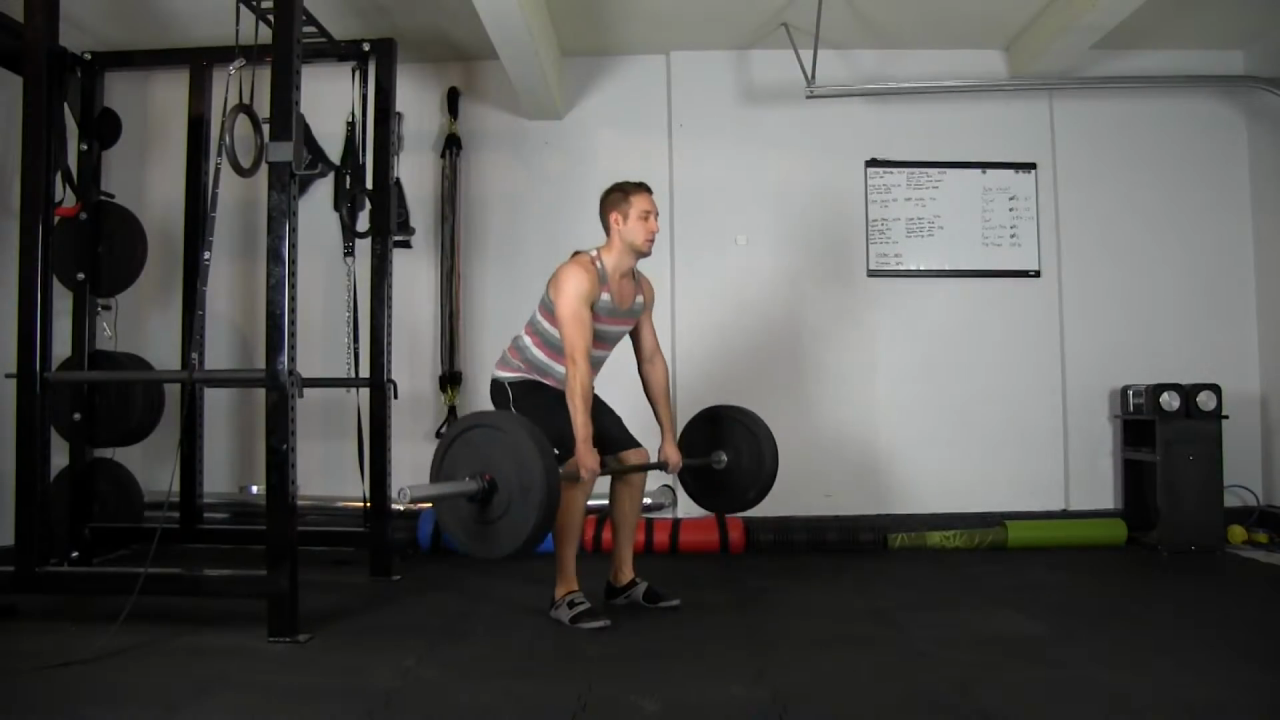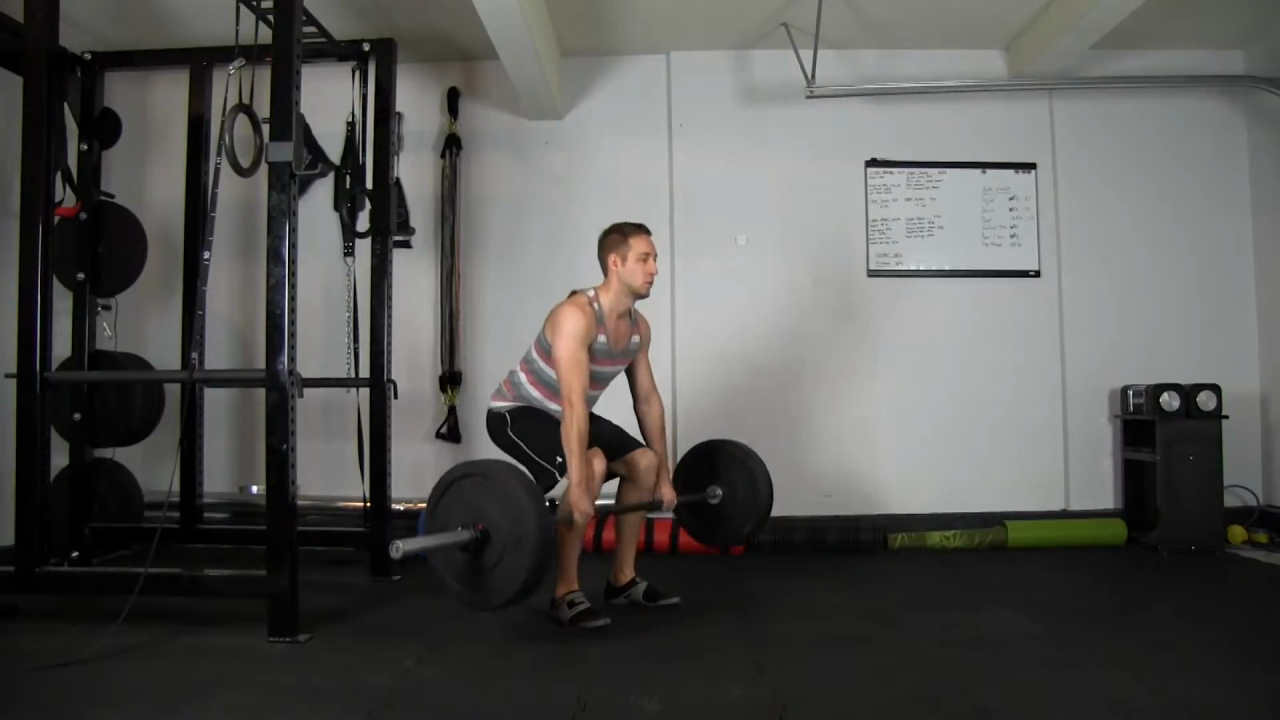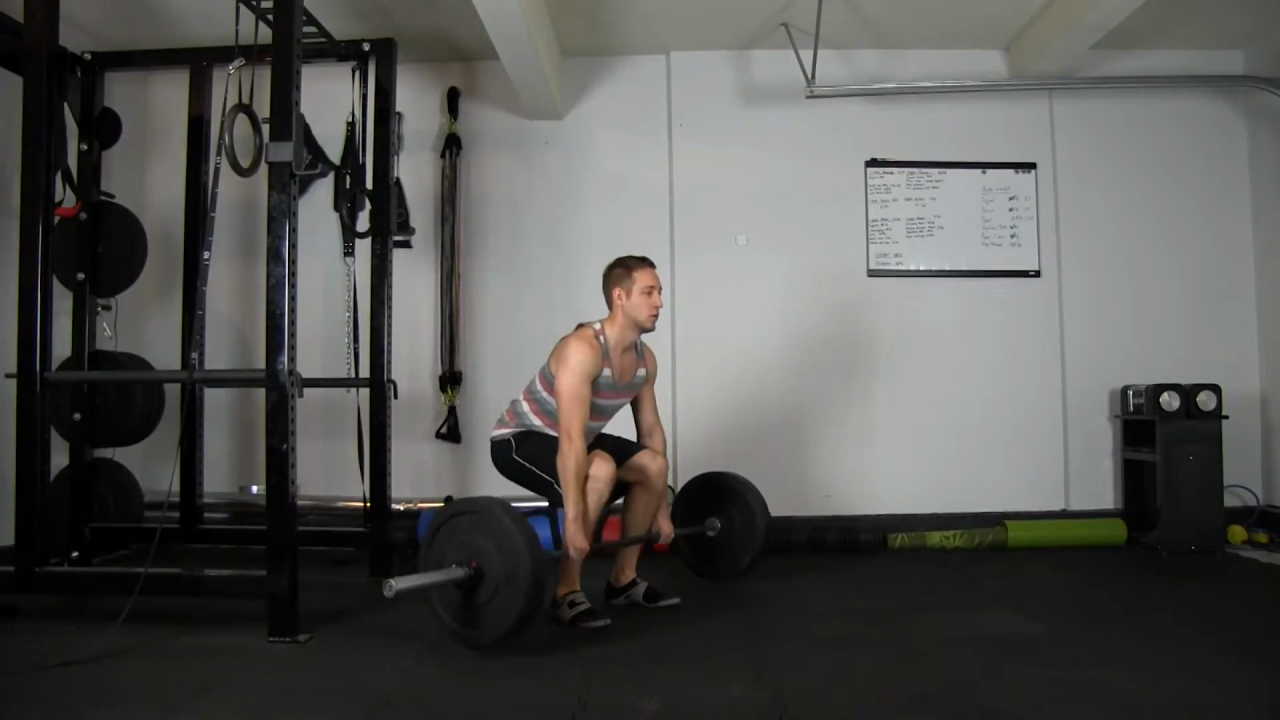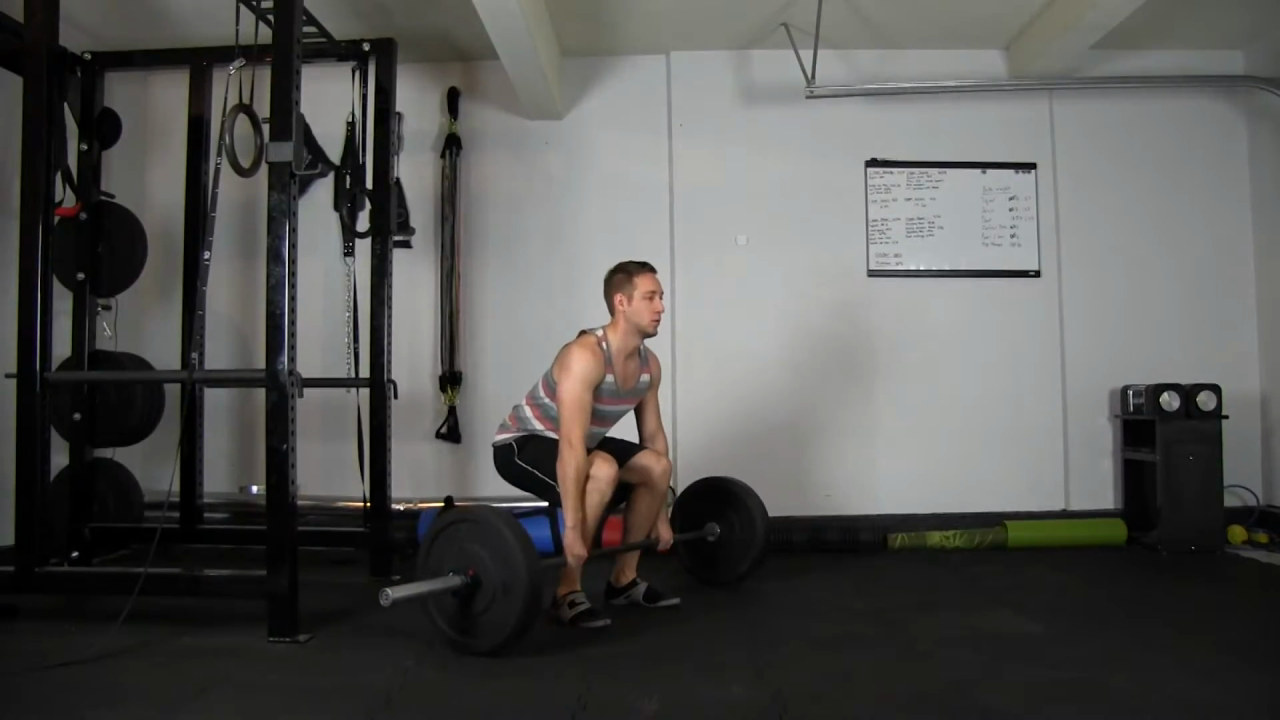
dt=0.4s
person 1, frame 1
left shoulder: (641, 287)
right shoulder: (579, 275)
left elbow: (651, 360)
right elbow: (577, 361)
left wrist: (668, 436)
right wrist: (582, 442)
left hip: (568, 388)
right hip: (523, 383)
left knee: (633, 461)
right knee: (582, 467)
left ankle: (622, 578)
right ankle: (565, 593)
person 1, frame 2
left shoulder: (639, 326)
right shoulder: (577, 315)
left elbow: (647, 399)
right elbow: (573, 404)
left wrist: (664, 475)
right wrist: (577, 483)
left hip: (560, 414)
right hip: (516, 411)
left knee: (642, 463)
right knee: (592, 466)
left ankle: (623, 579)
right ankle: (566, 592)
person 1, frame 3
left shoulder: (644, 358)
right shoulder: (582, 349)
left elbow: (651, 431)
right elbow: (571, 440)
left wrist: (662, 510)
right wrist: (574, 521)
left hip: (574, 439)
right hip: (519, 439)
left knee: (653, 467)
right knee: (599, 469)
left ankle: (623, 579)
right ankle: (567, 593)
person 1, frame 4
left shoulder: (649, 364)
right shoulder: (585, 356)
left elbow: (653, 436)
right elbow: (570, 447)
left wrist: (660, 516)
right wrist: (573, 528)
left hip: (578, 445)
right hip: (521, 444)
left knee: (657, 468)
right knee: (602, 471)
left ankle: (624, 579)
right ankle: (568, 593)
